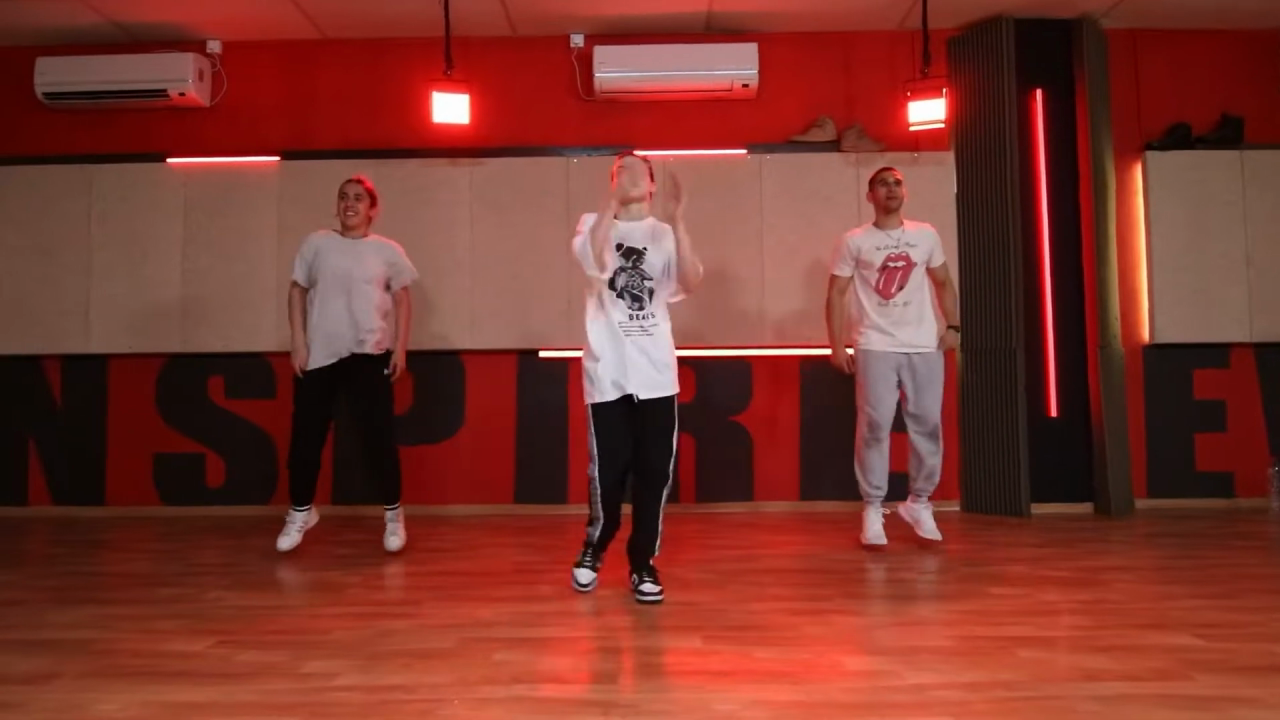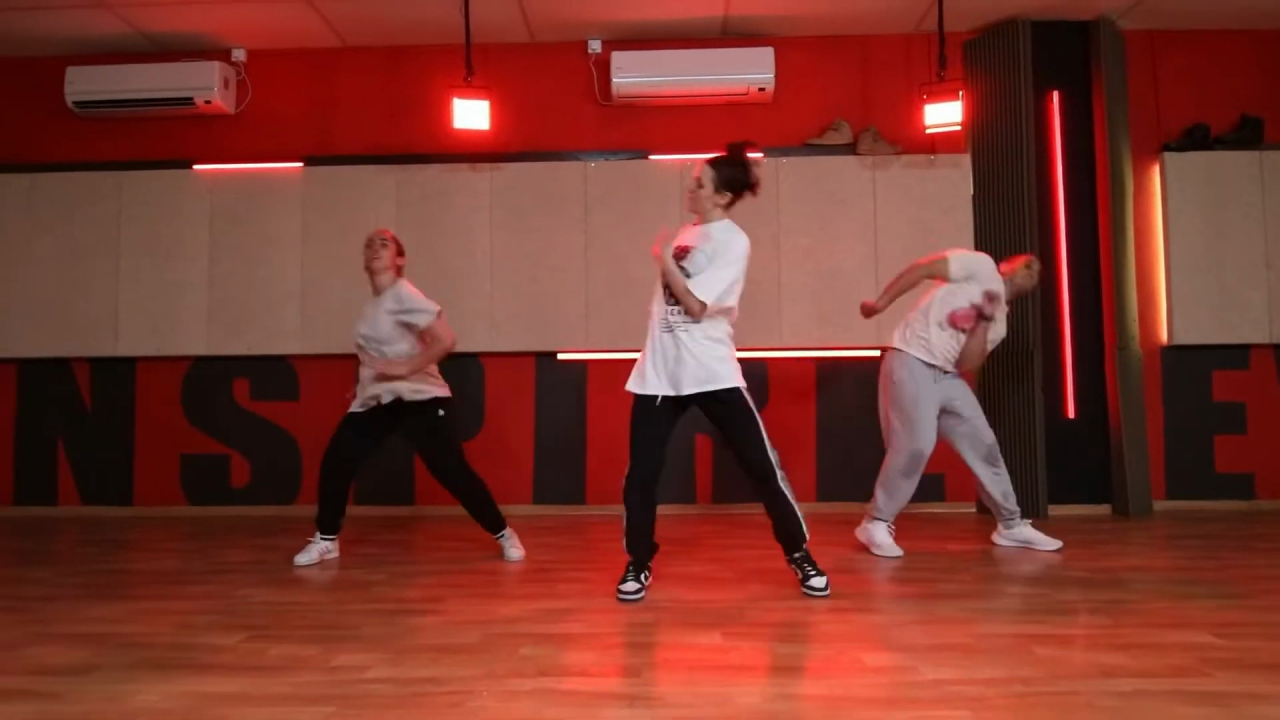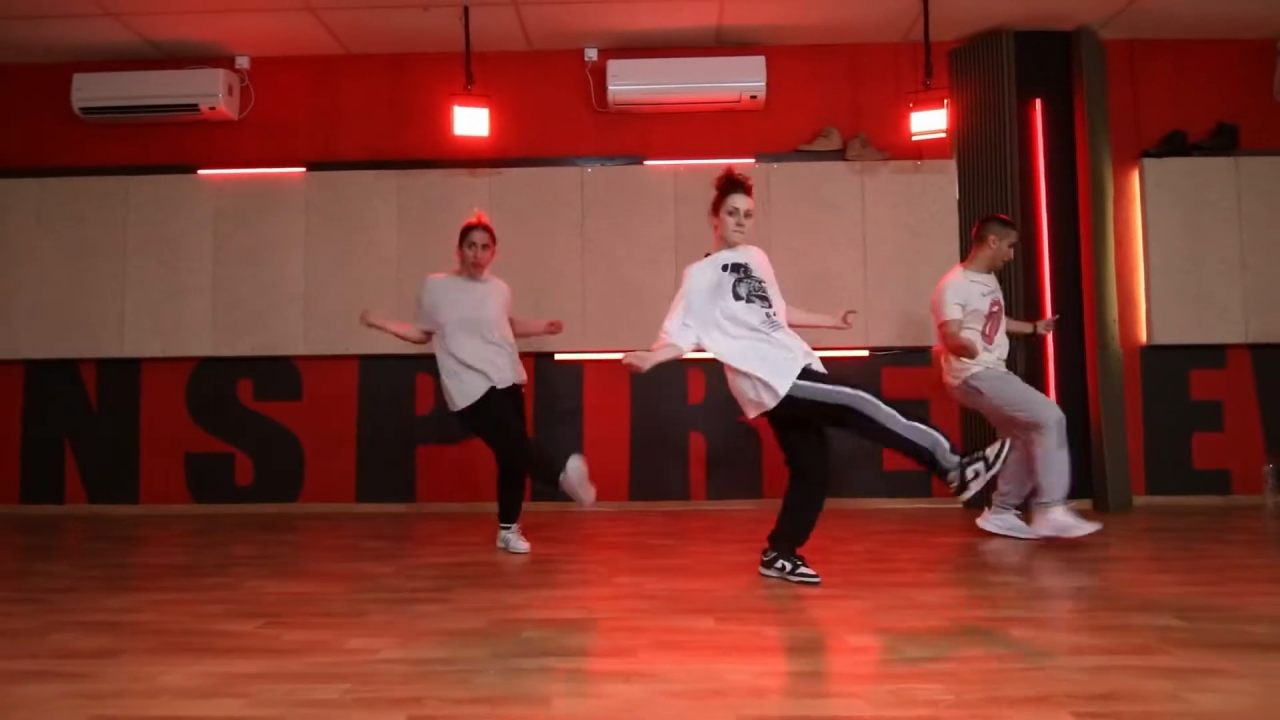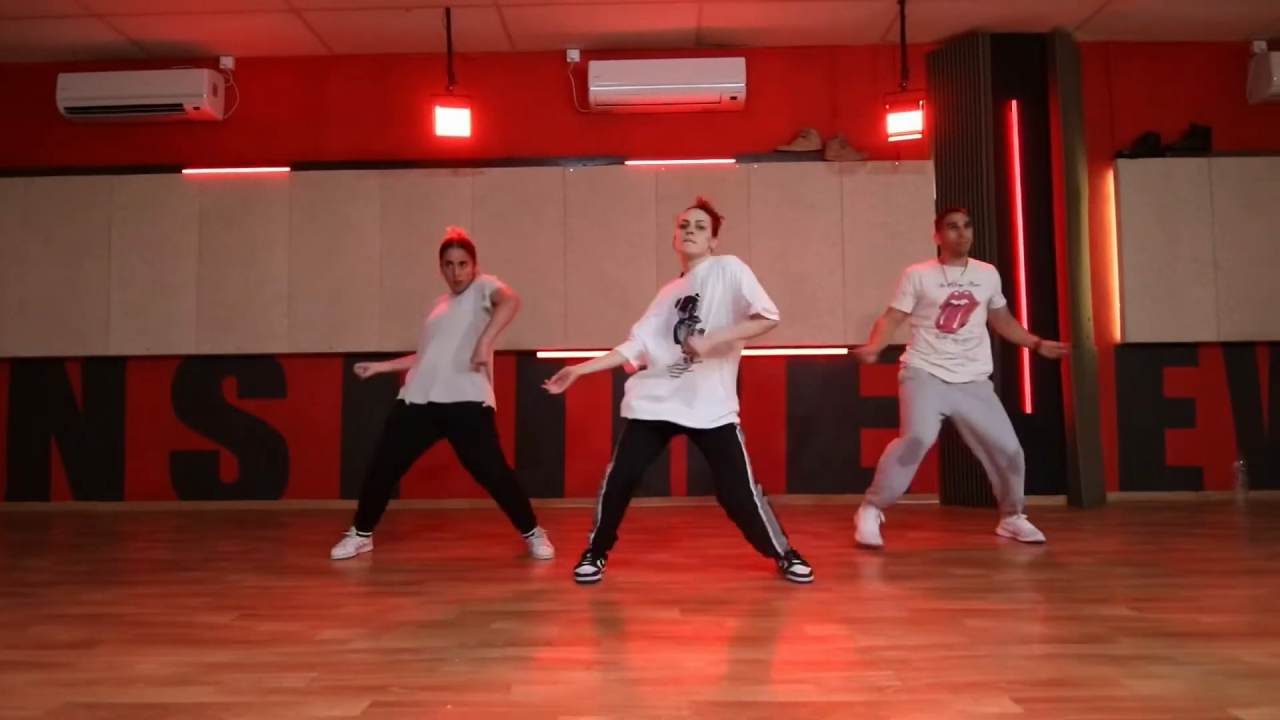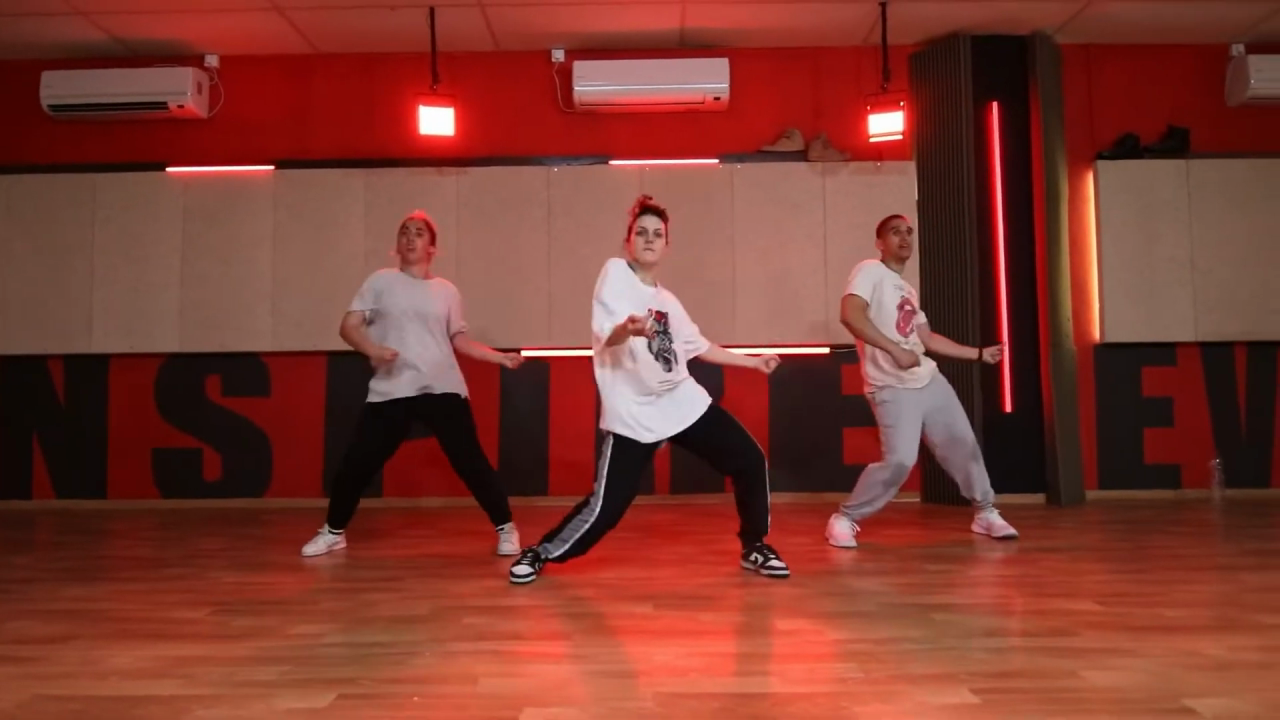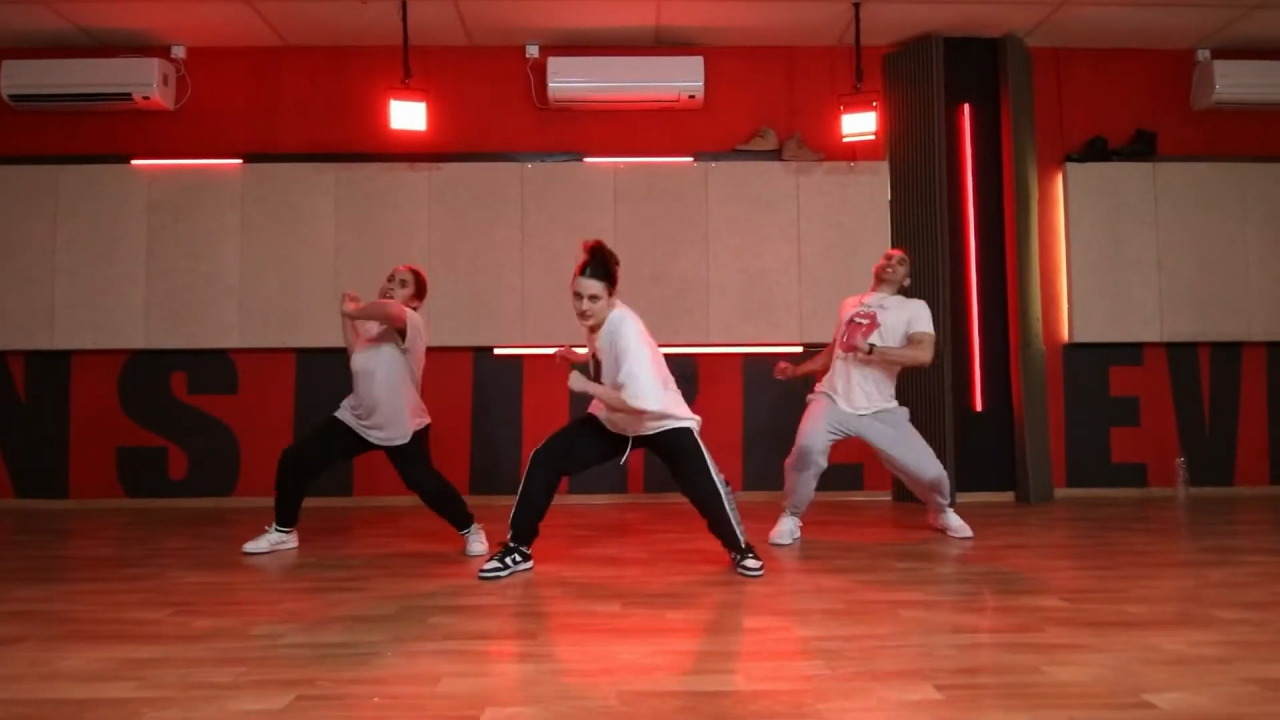
dt=0.7s
person 1, frame 1
left shoulder: (668, 234)
right shoulder: (592, 223)
left elbow: (687, 283)
right elbow: (596, 261)
left wrist: (676, 221)
right wrist: (613, 200)
left hip: (656, 372)
right hip: (607, 370)
left knee: (655, 470)
right knee: (609, 469)
left ankle: (642, 563)
right ankle: (595, 546)
person 1, frame 2
left shoulder: (733, 241)
right shoulder: (686, 233)
left elbow: (698, 304)
left wrist: (665, 263)
left hip: (712, 371)
right hip: (658, 371)
left knee: (760, 460)
right knee: (642, 471)
left ankle: (799, 553)
right ankle: (639, 563)
person 1, frame 3
left shoulder: (755, 259)
right shoulder: (701, 273)
right elbow: (678, 334)
left wrist: (824, 321)
right wrist: (648, 358)
left hip: (792, 372)
right hip: (775, 378)
left knee: (811, 470)
right knee: (865, 409)
left ankle: (779, 555)
right ankle: (956, 469)
person 1, frame 4
left shoulder: (729, 269)
right shoulder: (670, 292)
left elbow: (767, 317)
right elbow: (637, 346)
left wrist: (716, 342)
right wrist: (580, 369)
left hip: (710, 405)
right hip: (653, 399)
left knee: (739, 492)
right knee: (618, 480)
left ankle: (783, 553)
right ankle: (596, 551)
person 1, frame 5
left shoulder: (666, 299)
right shoulder: (615, 272)
left elbow: (697, 346)
right elbow: (607, 335)
left wrist: (754, 361)
right wrist: (627, 329)
left hip: (685, 403)
right hip: (631, 414)
left knee: (751, 461)
right knee: (606, 505)
left ankle: (754, 546)
right ankle: (539, 553)
person 1, frame 6
left shoulder: (624, 330)
right shoulder: (599, 322)
left elbow: (642, 403)
left wrist: (587, 387)
right wrist: (578, 359)
left hip: (662, 420)
right hip: (610, 418)
left knee: (707, 487)
right knee: (543, 462)
left ankle: (739, 547)
right ankle: (519, 548)
person 2, frame 1
left shoulder: (388, 250)
right shoulder: (316, 243)
left elbow: (402, 301)
right elbow: (297, 291)
left wrist: (400, 348)
right wrist: (298, 341)
left hip: (368, 355)
right hip: (319, 356)
left knee: (378, 434)
right knee: (306, 436)
left ankle: (392, 512)
right ankle: (301, 511)
person 2, frame 2
left shoulder: (404, 295)
right shoulder: (375, 299)
left elbow: (445, 340)
left wrist: (399, 369)
left hip: (420, 397)
right hip: (375, 400)
left knee: (452, 469)
right knee: (335, 463)
left ankle: (504, 534)
right ankle: (326, 539)
person 2, frame 3
left shoulder: (498, 288)
right shoulder: (435, 285)
left elbow: (511, 327)
right elbow: (422, 332)
left wrist: (546, 327)
right wrist: (380, 323)
left hip: (506, 381)
right hip: (470, 387)
left knee: (514, 453)
right knee: (513, 439)
left ankle: (508, 529)
right ankle: (563, 473)
person 2, frame 4
left shoulder: (485, 287)
right shoulder: (441, 305)
left elbow: (511, 300)
left wrist: (486, 342)
right wrist: (379, 367)
left hip: (466, 401)
right hip: (418, 400)
left knee: (493, 471)
right knee: (382, 469)
left ankle: (532, 532)
right ankle: (361, 534)
person 2, frame 5
left shoulder: (446, 291)
right shoulder: (380, 281)
left elbow: (459, 341)
right elbow: (348, 327)
left wrist: (499, 358)
right wrist: (371, 349)
left hip: (443, 389)
right hip: (389, 391)
left knee: (470, 460)
right knee: (357, 463)
left ankle: (505, 527)
right ankle: (334, 531)
person 2, frame 6
left shoulder: (410, 322)
right shoulder: (372, 327)
left elbow: (387, 310)
left wrist: (354, 310)
right wrist: (349, 317)
left hip: (403, 428)
right hip: (355, 420)
left knee: (425, 482)
right knee: (294, 461)
left ankle: (470, 529)
right ankle: (283, 530)
person 3, frame 1
left shoulder: (925, 235)
right shoulder: (854, 242)
left elbow: (944, 284)
right elbow: (835, 295)
left wrist: (952, 327)
right wrist: (836, 344)
left hip: (924, 347)
right hip: (875, 347)
left knee: (928, 424)
right knee: (876, 423)
left ankle: (918, 503)
right ankle: (872, 508)
person 3, frame 2
left shoulder: (1000, 321)
right shoulder: (981, 266)
left elbow: (966, 365)
right elbow: (923, 267)
left wrist: (987, 320)
right wrist: (881, 301)
left hip: (946, 374)
right hip: (909, 359)
left knee: (983, 443)
right knee: (916, 445)
left ankle: (1011, 525)
right ankle: (876, 523)
person 3, frame 3
left shoulder: (989, 278)
right shoulder: (952, 286)
right elbow: (950, 336)
left wrist: (1035, 327)
right wrist: (964, 347)
left hip: (994, 373)
right hip: (974, 377)
left knee: (1029, 439)
right knee: (1051, 420)
left ankle: (999, 512)
right ankle: (1052, 511)
person 3, frame 4
left shoulder: (987, 274)
right shoulder: (917, 275)
left elbow: (1003, 320)
right elbow: (891, 320)
left wrist: (1040, 344)
right wrist: (871, 346)
left hip: (973, 383)
right hip: (924, 375)
left knee: (1008, 451)
right knee: (915, 439)
left ankle: (1012, 517)
right ankle: (872, 510)
person 3, frame 5
left shoulder: (909, 285)
right shoulder: (868, 272)
right elbow: (850, 314)
left wrist: (979, 354)
right wrist: (895, 351)
left hip: (930, 382)
right hip: (894, 389)
left knee: (964, 444)
right knee: (898, 461)
left ankle: (987, 513)
right ankle: (843, 519)
person 3, frame 6
left shoulder: (914, 308)
right shoulder: (850, 304)
left elbow: (924, 353)
left wrist: (872, 349)
right wrist: (797, 370)
left hip: (880, 410)
right hip: (832, 399)
left knee: (930, 472)
right knee: (807, 450)
left ankle: (942, 512)
right ankle: (791, 516)
